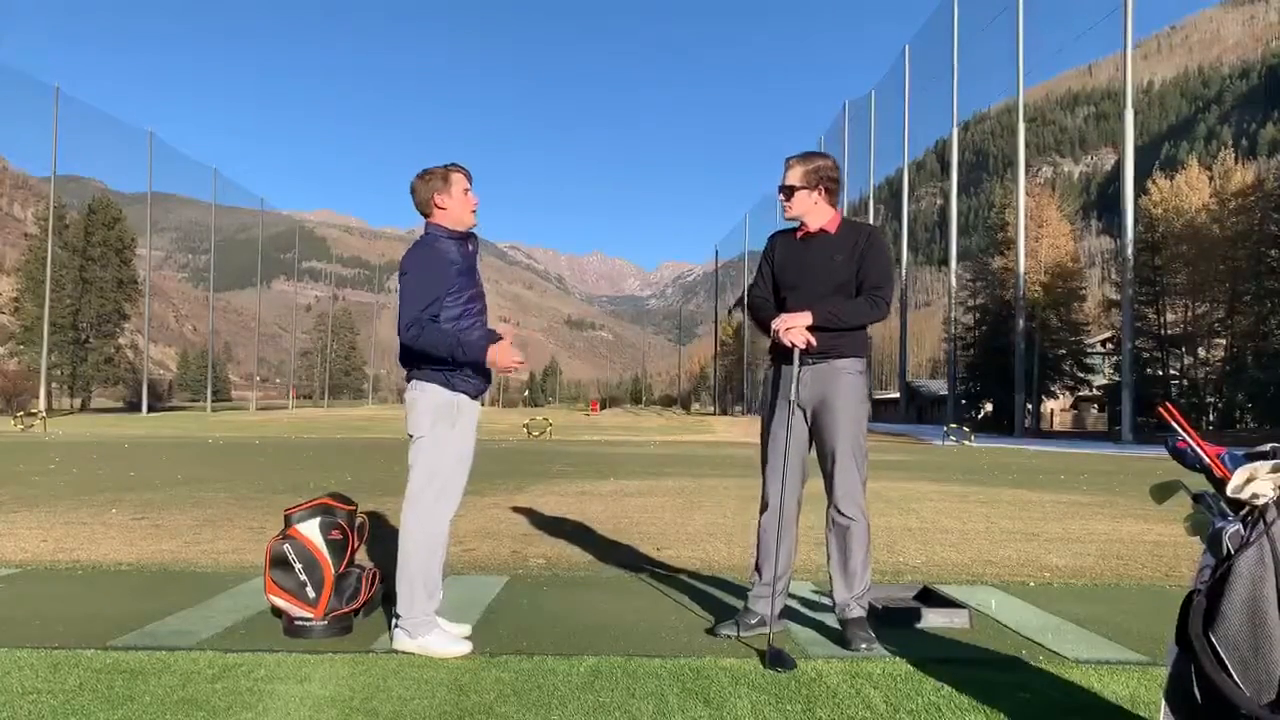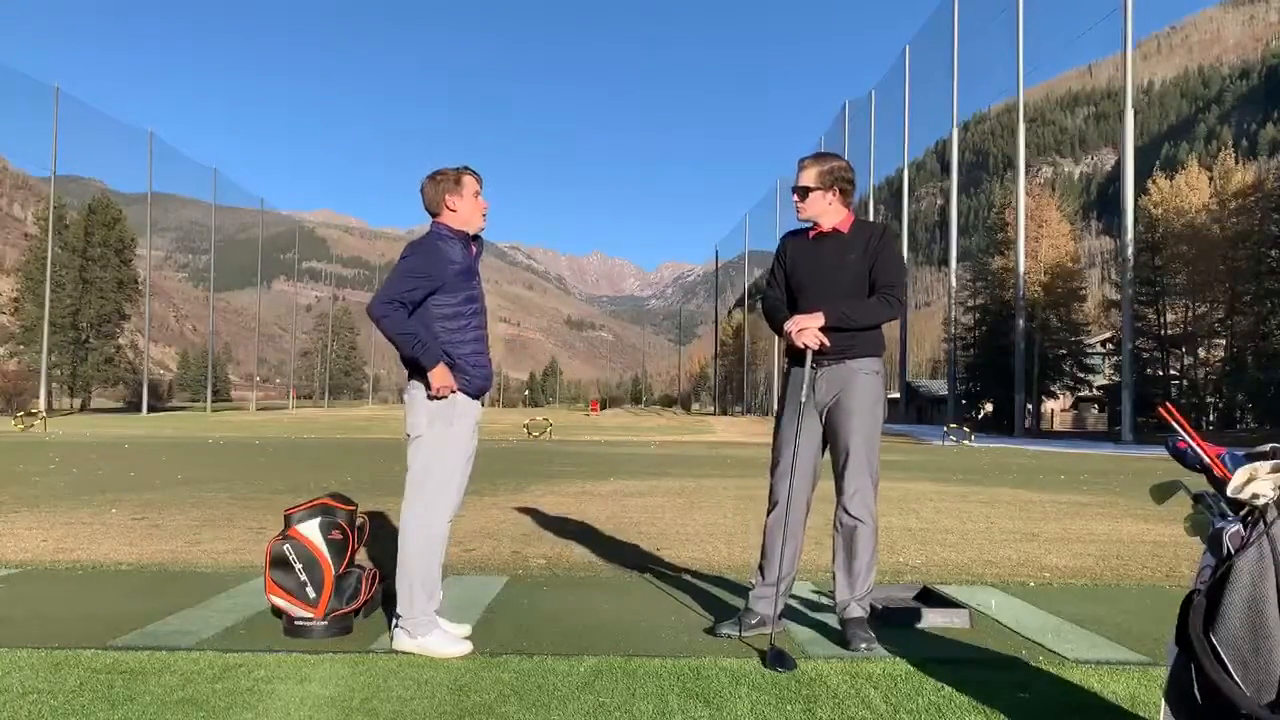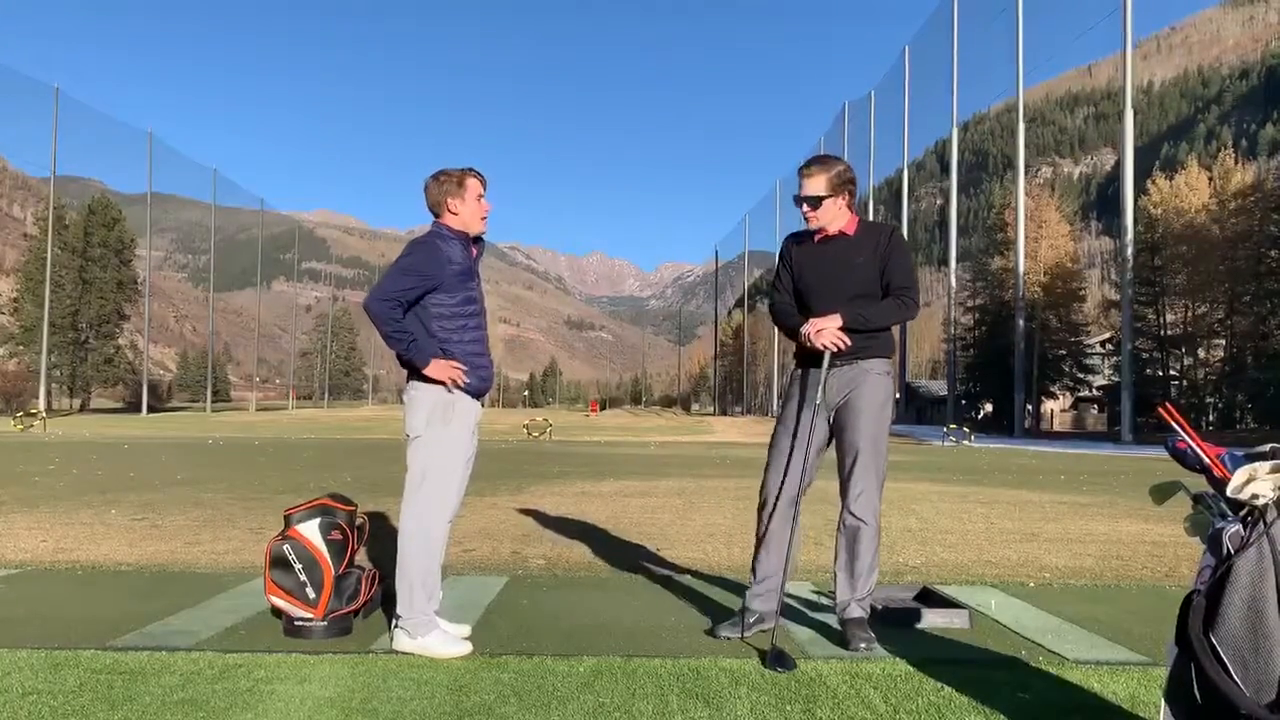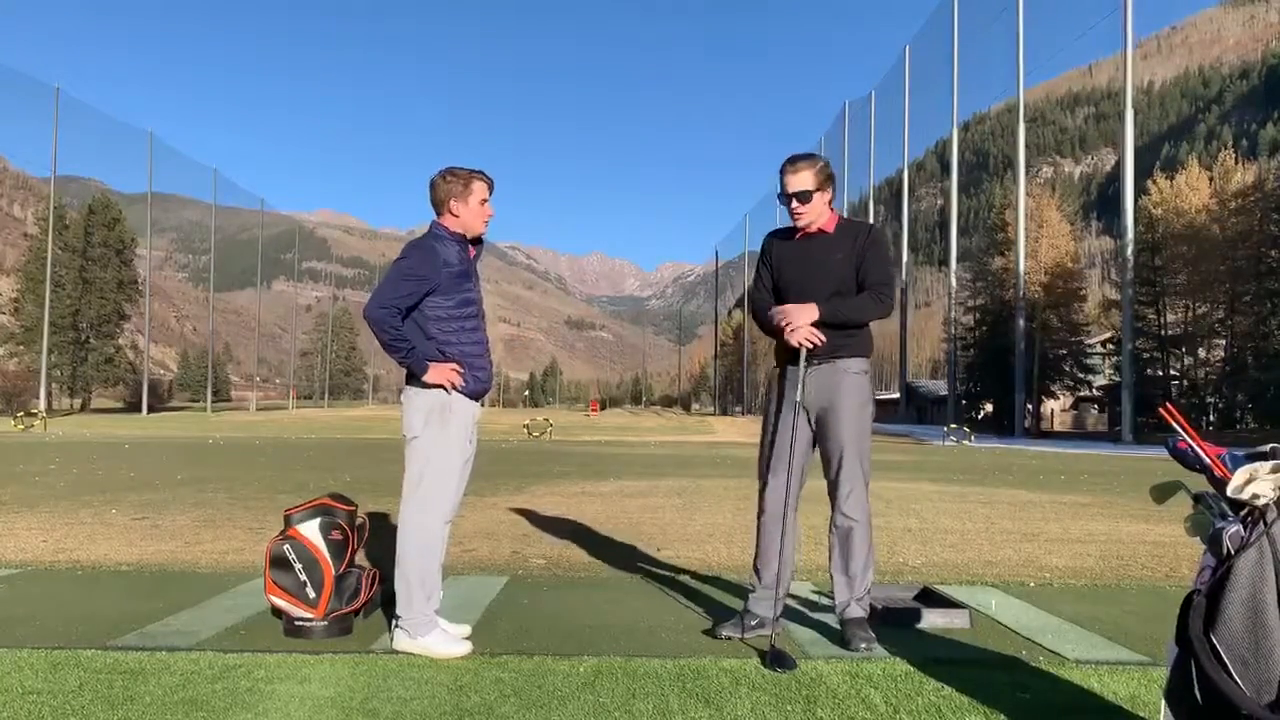
dt=0.5s
person 1, frame 1
left shoulder: (863, 239)
right shoulder: (778, 244)
left elbow: (877, 303)
right elbow: (757, 301)
left wrist: (809, 316)
right wrist: (778, 325)
left hip: (839, 372)
right hip: (784, 373)
left knee: (845, 494)
right knee: (777, 493)
left ankle: (853, 610)
right ankle: (764, 604)
person 1, frame 2
left shoulder: (875, 238)
right shoulder: (791, 245)
left elbow: (890, 302)
right elbow: (771, 301)
left wrist: (821, 317)
right wrist: (790, 325)
left hip: (856, 373)
right hip: (802, 373)
left knee: (855, 496)
right knee: (786, 493)
left ankle: (854, 611)
right ankle: (764, 605)
person 1, frame 3
left shoulder: (884, 239)
right shoulder: (794, 246)
left elbow: (905, 302)
right elbow: (779, 306)
left wrist: (839, 319)
right wrist: (806, 330)
left hip: (866, 373)
right hip: (808, 374)
left knee: (860, 498)
right knee: (779, 488)
left ankle: (854, 611)
right ankle: (761, 603)
person 1, frame 4
left shoulder: (863, 237)
right shoulder: (775, 244)
left elbow: (881, 300)
right elbow: (759, 302)
left wrist: (817, 312)
right wrist: (781, 324)
left hip: (843, 372)
right hip: (789, 374)
left knee: (848, 494)
right knee: (775, 493)
left ankle: (854, 611)
right ankle: (764, 606)
person 2, frame 1
left shoulder: (460, 251)
right shoulder: (428, 254)
right elbow: (415, 330)
left wrist: (493, 339)
right wrist: (484, 354)
left hip: (458, 394)
right hip: (441, 395)
left knee: (440, 506)
right knee: (429, 506)
left ankle: (423, 614)
right ankle: (413, 625)
person 2, frame 2
left shoulder: (463, 253)
right shoulder: (431, 251)
right elbow: (383, 307)
left wrist: (453, 373)
right wrist: (431, 363)
left hip: (462, 398)
right hip: (441, 399)
left knee: (441, 509)
right knee: (427, 509)
left ankle: (423, 614)
right ankle: (413, 626)
person 2, frame 3
left shoulder: (464, 253)
right shoulder: (431, 251)
right elbow: (380, 304)
right wrist: (424, 361)
left hip: (463, 398)
right hip: (441, 398)
left knee: (441, 509)
right knee: (428, 509)
left ankle: (423, 614)
right ankle: (413, 625)
person 2, frame 4
left shoulder: (463, 254)
right shoulder: (427, 253)
right elbow: (378, 311)
right wrist: (422, 366)
left hip: (462, 401)
right hip: (438, 401)
left knee: (441, 511)
right knee: (426, 510)
left ankle: (424, 615)
right ankle: (413, 626)
